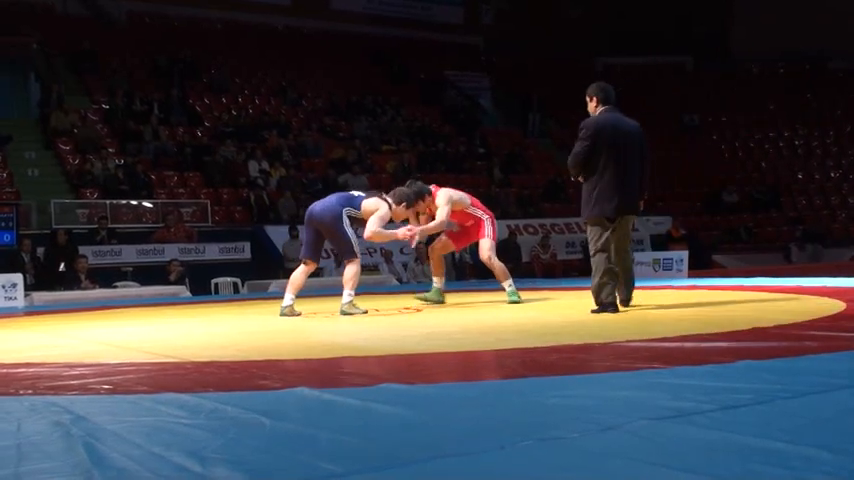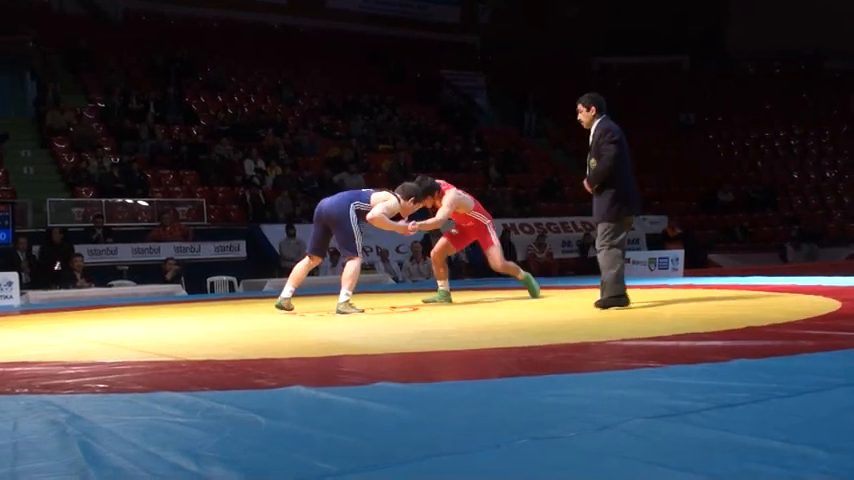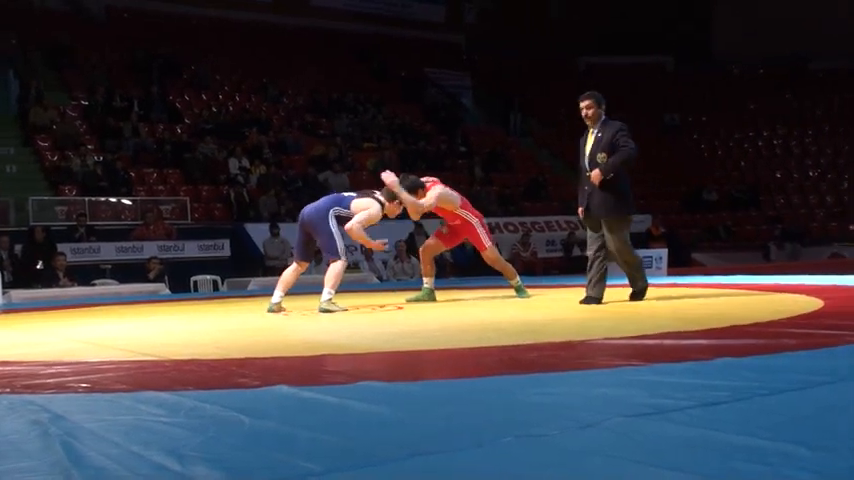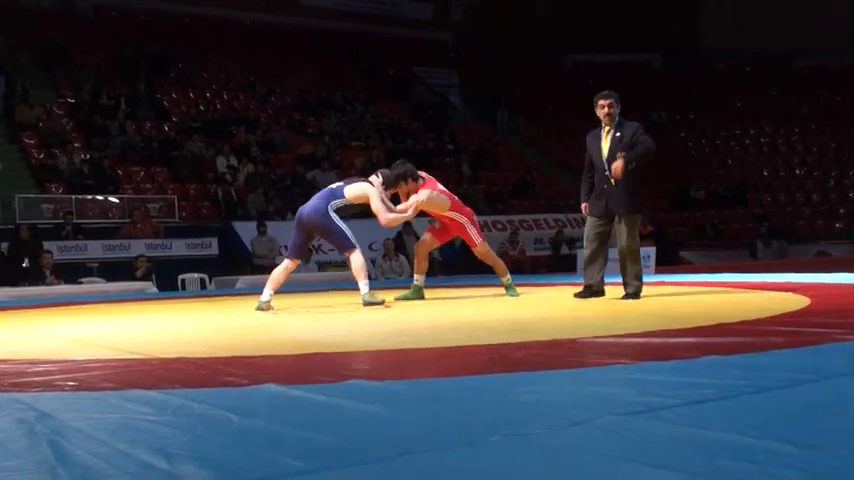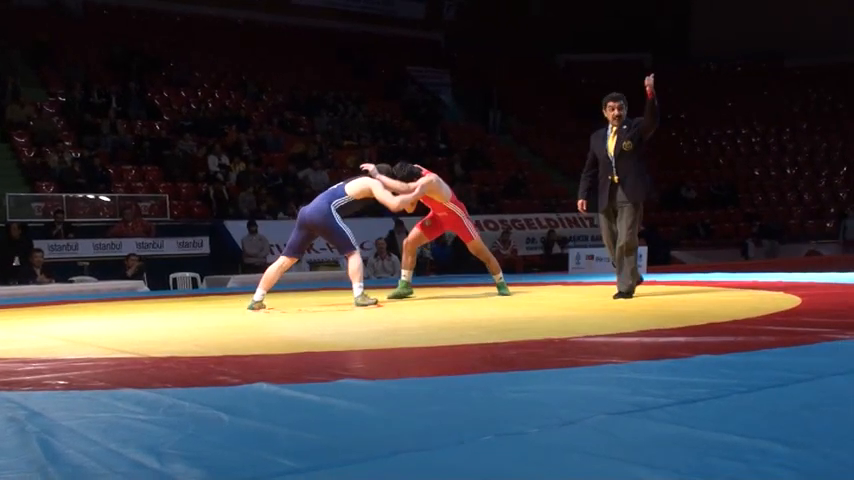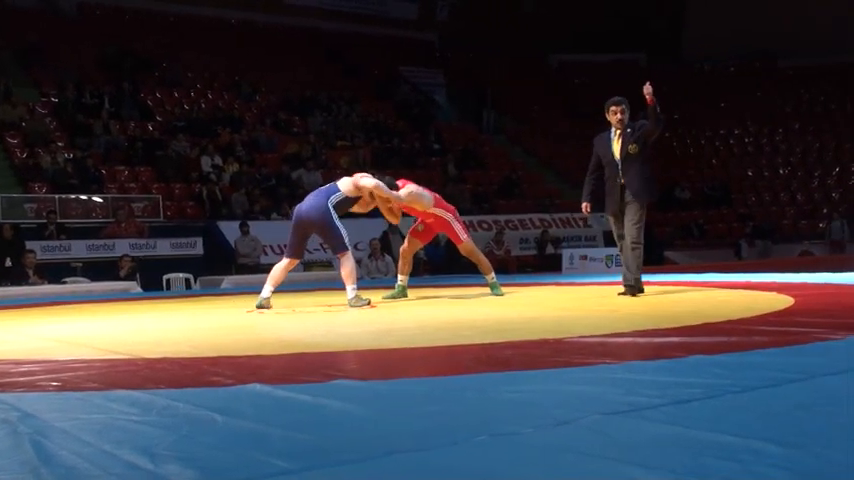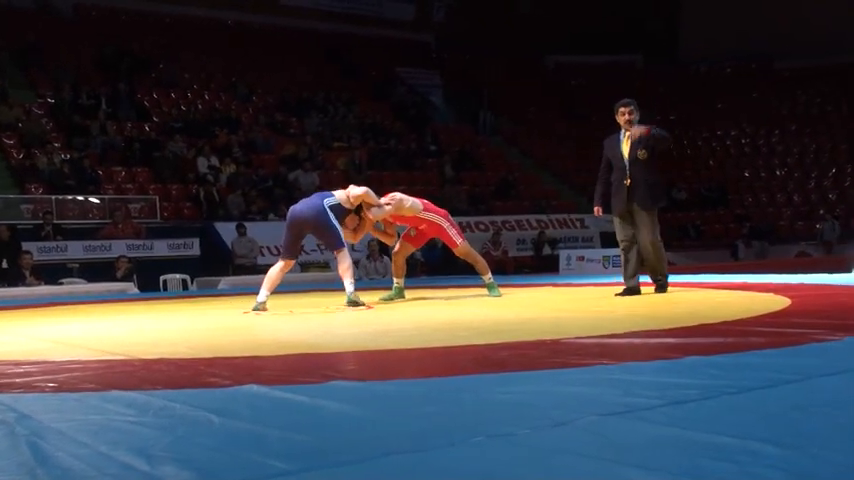
dt=0.3s
person 1, frame 1
left shoulder: (591, 125)
right shoulder: (633, 126)
left elbow: (575, 160)
right elbow: (642, 163)
left wrist: (579, 175)
right wrist: (639, 195)
left hip: (600, 198)
right hip: (627, 198)
left knee: (601, 250)
right knee: (622, 248)
left ankle: (606, 301)
right ankle: (624, 296)
person 1, frame 2
left shoulder: (606, 129)
right shoulder: (603, 131)
left elbow: (610, 160)
left wrist: (590, 181)
left hip: (613, 200)
right hip: (611, 200)
left knee: (607, 248)
right knee: (609, 248)
left ankle: (616, 294)
right ankle: (610, 295)
person 1, frame 3
left shoulder: (616, 129)
right shoulder: (585, 138)
left elbow: (630, 152)
left wrist: (603, 171)
right wrist: (582, 202)
left hip: (612, 199)
right hip: (594, 202)
left knee: (618, 246)
right knee: (595, 249)
left ankle: (639, 284)
right ankle: (594, 293)
person 1, frame 4
left shoulder: (632, 129)
right shoulder: (592, 137)
left elbow: (648, 148)
right elbow: (588, 172)
left wrist: (625, 160)
right wrist: (585, 198)
left hip: (626, 197)
right hip: (601, 199)
left knee: (627, 244)
right knee: (592, 240)
left ankle: (632, 288)
right ankle: (593, 285)
person 1, frame 5
left shoulder: (636, 127)
right shoulder: (597, 137)
left elbow: (653, 121)
right elbow: (589, 170)
left wrist: (650, 93)
right wrist: (583, 195)
left hip: (630, 192)
right hip: (607, 196)
left knee: (626, 240)
right knee: (611, 241)
left ankle: (626, 286)
right ankle: (632, 276)
person 1, frame 6
left shoulder: (640, 130)
right shoulder: (600, 141)
left elbow: (656, 125)
right elbow: (594, 173)
left wrist: (650, 100)
right wrist: (586, 197)
left hip: (636, 193)
right hip: (614, 197)
left knee: (633, 238)
right knee: (622, 241)
left ankle: (632, 282)
right ankle: (632, 282)
person 1, frame 7
left shoulder: (649, 136)
right shoulder: (610, 142)
left elbow: (665, 142)
right elbow: (604, 175)
left wrist: (646, 131)
right wrist: (598, 200)
left hip: (644, 197)
right hip: (621, 199)
left knee: (650, 241)
right knee: (626, 243)
left ankle: (660, 280)
right ankle: (631, 285)
person 2, frame 1
left shoulder: (378, 198)
right shoulder: (385, 209)
right elbow: (369, 234)
right wrist: (396, 234)
left hip: (315, 210)
right hip: (332, 214)
left knee: (308, 264)
right knee: (354, 260)
left ankle: (287, 306)
right ankle: (347, 304)
person 2, frame 2
left shoulder: (386, 196)
right shoulder: (395, 203)
right elbow: (373, 216)
right wrist: (398, 227)
left hip: (324, 205)
right hip: (341, 209)
left knee: (313, 258)
right knee: (354, 258)
left ankle: (285, 297)
right ankle: (343, 303)
person 2, frame 3
left shoulder: (375, 196)
right shoulder: (376, 208)
right elbow: (350, 227)
right wrist: (371, 244)
left hip: (307, 212)
right hip: (322, 215)
left knee: (299, 264)
right knee: (339, 260)
left ankle: (275, 303)
right ankle: (325, 301)
person 2, frame 4
left shoulder: (356, 183)
right shoulder: (371, 190)
right elbow: (386, 220)
right wrist: (408, 215)
left hip: (304, 212)
right hip: (322, 213)
left knee: (290, 262)
right knee: (354, 251)
left ankle: (264, 301)
right ankle: (366, 294)
person 2, frame 5
left shoulder: (356, 182)
right shoulder: (371, 183)
right elbow: (395, 205)
right wrist: (415, 194)
left hip: (306, 213)
right hip: (324, 214)
left knee: (286, 260)
right knee: (353, 252)
left ankle: (256, 300)
right ankle: (360, 296)
person 2, frame 6
left shoulder: (344, 186)
right shoulder: (353, 182)
left elbow: (365, 207)
right elbow: (373, 184)
left wrist: (382, 197)
right wrist: (394, 197)
left hip: (301, 211)
right hip: (321, 212)
left knee: (289, 260)
right knee: (345, 253)
left ankle: (264, 298)
right ankle: (353, 297)
person 2, frame 7
right shoulder: (348, 197)
left elbow: (354, 238)
right elbow: (363, 191)
left wrist: (366, 221)
right wrist: (379, 204)
left hip: (295, 212)
right hip: (316, 213)
left knee: (285, 262)
right knee: (341, 251)
left ankle: (260, 301)
right ankle: (351, 294)
person 3, frame 1
left shoulder: (442, 197)
right shoulder: (427, 200)
left elbow: (441, 223)
right elbow: (420, 227)
left wrist: (420, 231)
right wrist: (413, 222)
left hip: (482, 220)
right hip: (465, 225)
left knee: (486, 256)
right knee: (434, 250)
left ankle: (511, 292)
right ankle: (437, 292)
person 3, frame 2
left shoulder: (450, 197)
right shoulder: (435, 186)
left elbow: (439, 221)
left wrist: (418, 225)
left hip: (482, 224)
right hip: (464, 227)
left knee: (498, 265)
right knee: (436, 254)
left ankle: (525, 278)
right ankle: (444, 293)
person 3, frame 3
left shoulder: (437, 192)
right shoulder: (424, 183)
left elbow: (418, 206)
right elbow: (415, 215)
left wrist: (396, 187)
left hip: (472, 223)
right hip: (455, 225)
left knee: (495, 261)
right knee: (425, 251)
left ankle: (519, 287)
right ankle: (428, 292)
person 3, frame 4
left shoulder: (423, 197)
right shoulder: (420, 177)
left elbow: (396, 212)
right elbow: (408, 207)
right wrist: (402, 193)
left hip: (463, 220)
right hip: (447, 221)
left knee: (487, 256)
right knee: (420, 247)
left ankle: (509, 286)
right ankle: (417, 289)
person 3, frame 5
left shoulder: (430, 180)
right shoulder: (415, 172)
left elbow: (403, 188)
right elbow: (409, 208)
left wrist: (377, 175)
left hip: (456, 215)
right hip: (437, 215)
left knee: (480, 251)
right knee: (409, 243)
left ankle: (501, 285)
right ankle: (405, 286)
person 3, frame 6
left shoulder: (408, 192)
right shoulder: (398, 187)
right wrist: (381, 204)
left hip: (446, 217)
right hip: (428, 220)
left knee: (471, 252)
right knee: (405, 250)
left ankle: (494, 284)
right ankle: (401, 289)
person 3, frame 7
left shoulder: (393, 200)
right shoulder: (386, 213)
left elbow: (374, 214)
right elbow: (391, 240)
right wrist: (371, 230)
left hip: (439, 220)
right hip: (420, 225)
left knee: (466, 253)
right knee: (397, 254)
left ankle: (491, 284)
right ankle: (398, 289)
